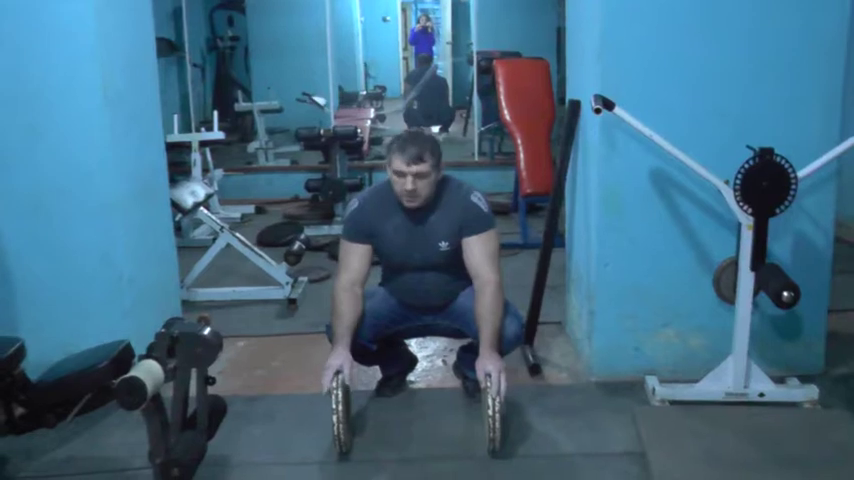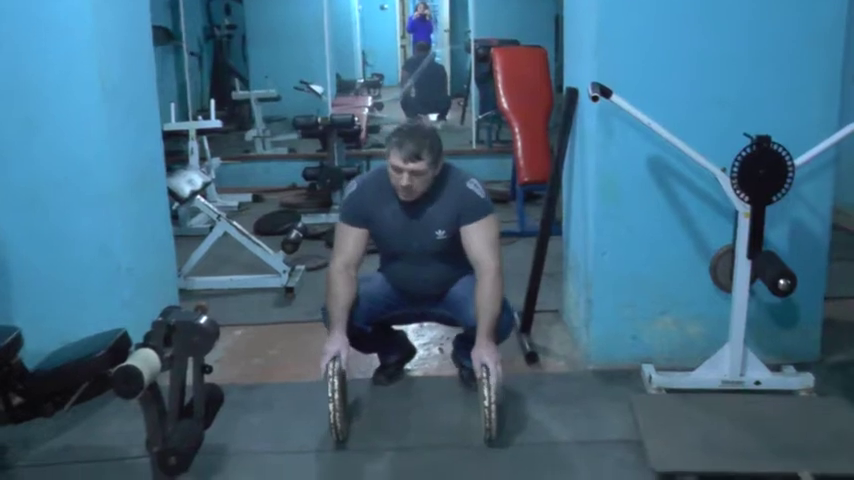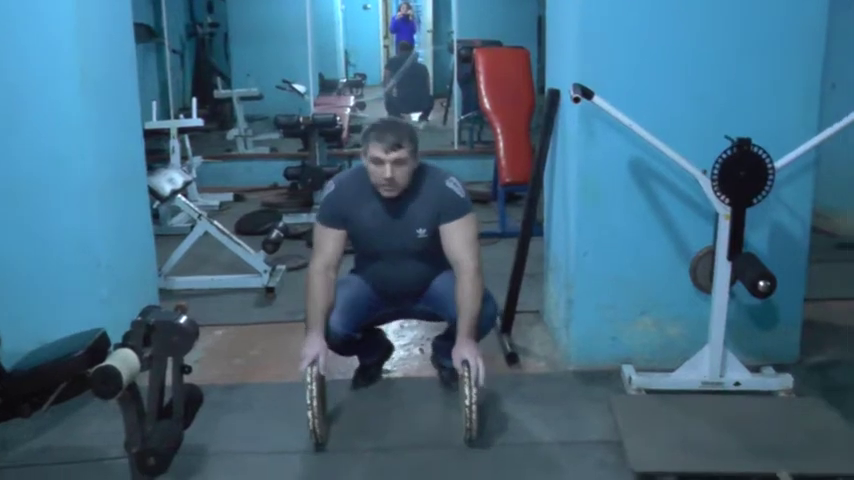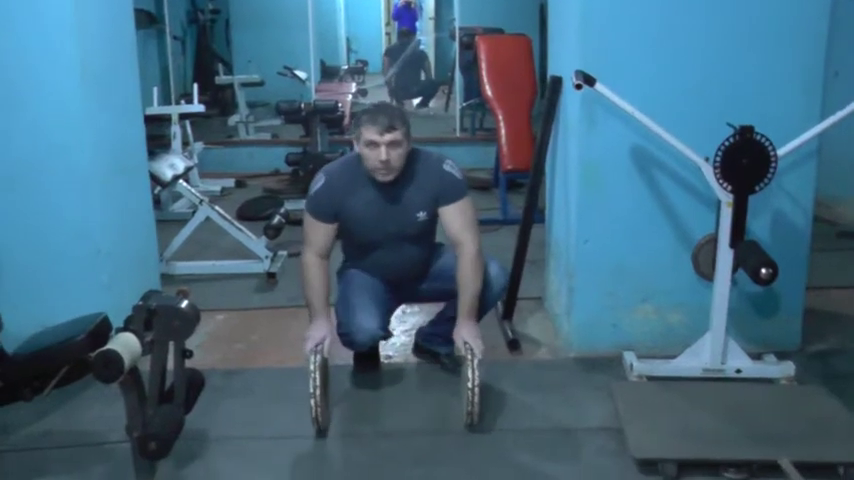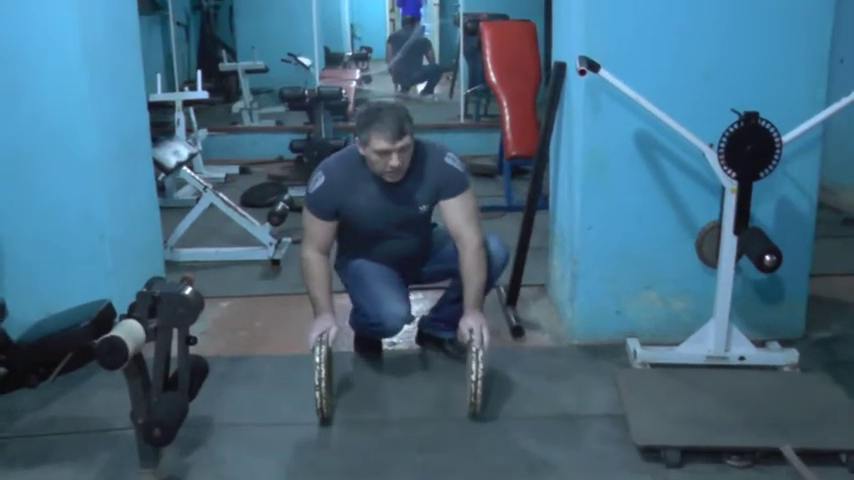
dt=0.4s
person 1, frame 1
left shoulder: (468, 203)
right shoulder: (364, 207)
left elbow: (487, 279)
right elbow: (349, 282)
left wrist: (488, 350)
right wrist: (340, 347)
left hip: (458, 298)
right hip: (397, 301)
left knee: (509, 331)
right knee: (344, 331)
left ankle: (468, 365)
right ankle: (396, 364)
person 1, frame 2
left shoulder: (466, 191)
right shoulder: (363, 191)
left elbow: (488, 267)
right elbow: (343, 265)
left wrist: (485, 340)
right wrist: (337, 331)
left hip: (455, 284)
right hip: (394, 287)
left knee: (498, 322)
right knee: (338, 313)
left ankle: (466, 355)
right ankle: (394, 352)
person 1, frame 3
left shoulder: (445, 189)
right shoulder: (340, 192)
left elbow: (467, 265)
right elbow: (324, 266)
left wrist: (465, 339)
right wrist: (314, 334)
left hip: (432, 283)
right hip: (370, 285)
left knee: (482, 311)
right knee: (331, 326)
left ankle: (446, 354)
right ankle: (373, 353)
person 1, frame 4
left shoulder: (440, 172)
right shoulder: (331, 183)
left elbow: (467, 245)
right elbow: (315, 255)
left wrist: (466, 319)
right wrist: (320, 318)
left hip: (427, 266)
right hip: (366, 274)
left knee: (493, 278)
right knee: (363, 332)
left ankle: (433, 341)
right ankle: (366, 345)
person 1, frame 5
left shoulder: (441, 163)
right shoulder: (330, 179)
left elbow: (469, 239)
right elbow: (314, 251)
left wrist: (473, 310)
right wrist: (323, 313)
left hip: (424, 249)
right hip: (364, 261)
left knee: (494, 252)
right knee: (392, 317)
left ankle: (437, 329)
right ankle: (364, 327)
